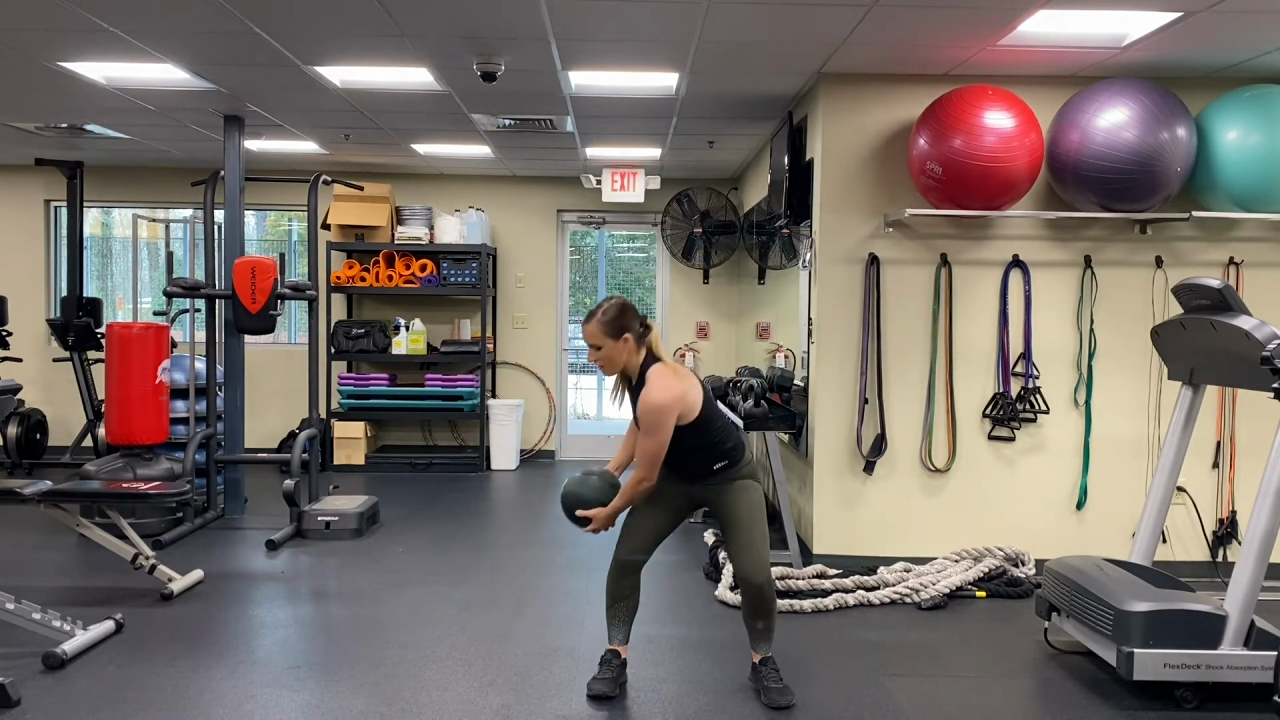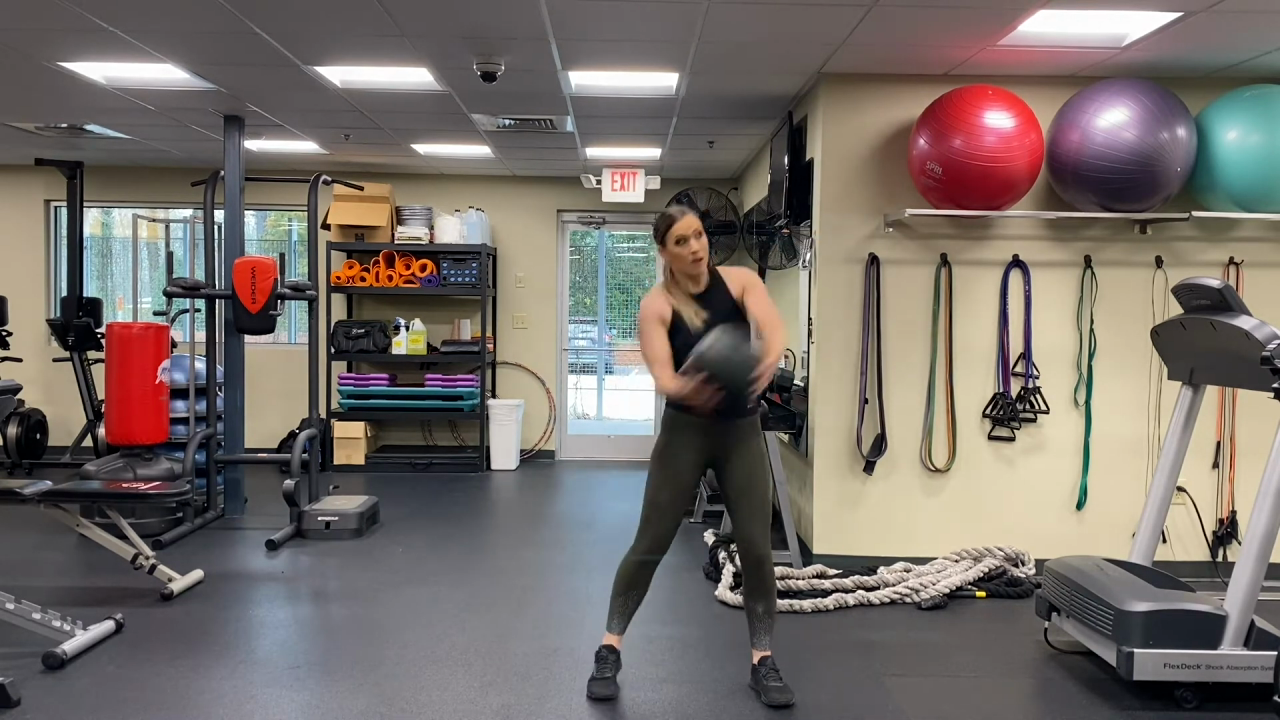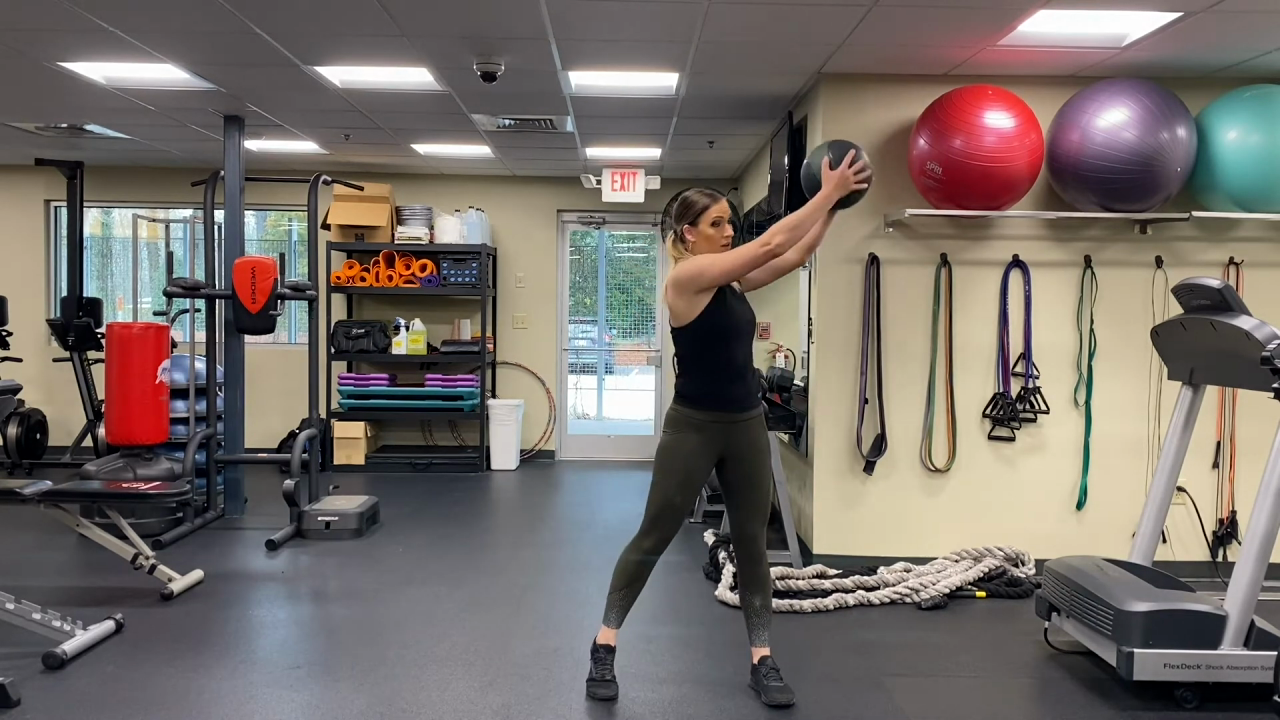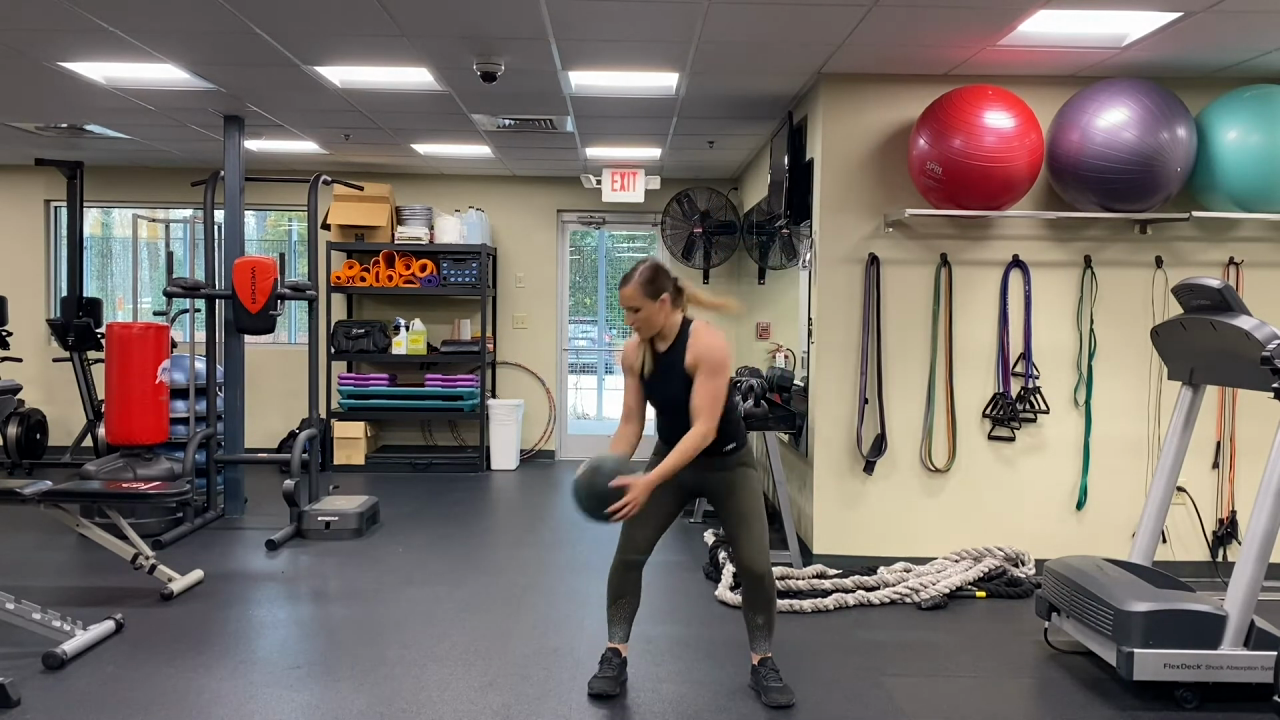
dt=0.5s
person 1, frame 1
left shoulder: (660, 392)
right shoulder: (635, 373)
left elbow: (647, 477)
left wrist: (612, 512)
right wrist: (608, 473)
left hip: (729, 476)
right hip: (678, 474)
left knee: (755, 576)
right knee: (627, 557)
left ankle: (763, 662)
right ankle: (615, 657)
person 1, frame 2
left shoulder: (739, 280)
right shoulder: (656, 304)
left elbow: (773, 329)
right elbow: (661, 377)
left wrist: (767, 361)
right wrist: (685, 389)
left hip: (740, 431)
right hip: (683, 429)
left knee: (756, 549)
right knee: (649, 546)
left ankle: (762, 660)
right ankle: (610, 649)
person 1, frame 3
left shoulder: (730, 273)
right shoulder: (687, 274)
left elbow: (791, 256)
right elbow: (768, 245)
left wrist: (831, 202)
right wrist: (826, 197)
left hip: (746, 425)
right hip: (693, 426)
left knee: (751, 542)
right knee: (653, 538)
left ankle: (761, 658)
right ankle: (604, 647)
person 1, frame 4
left shoulder: (708, 344)
right shoulder: (634, 352)
left elbow: (704, 431)
right elbow: (632, 422)
left wrist: (649, 482)
left hip: (727, 463)
right hip: (672, 460)
left knee: (755, 567)
right knee: (628, 553)
left ankle: (762, 661)
right ankle: (615, 653)
